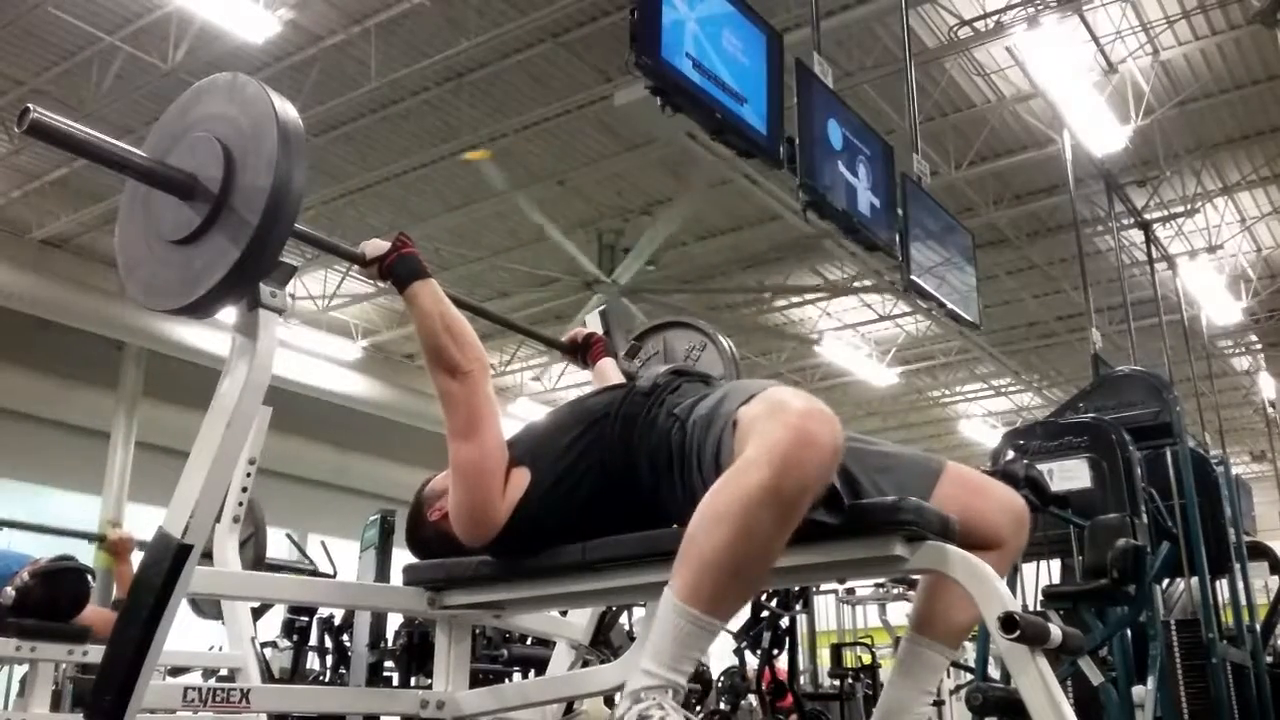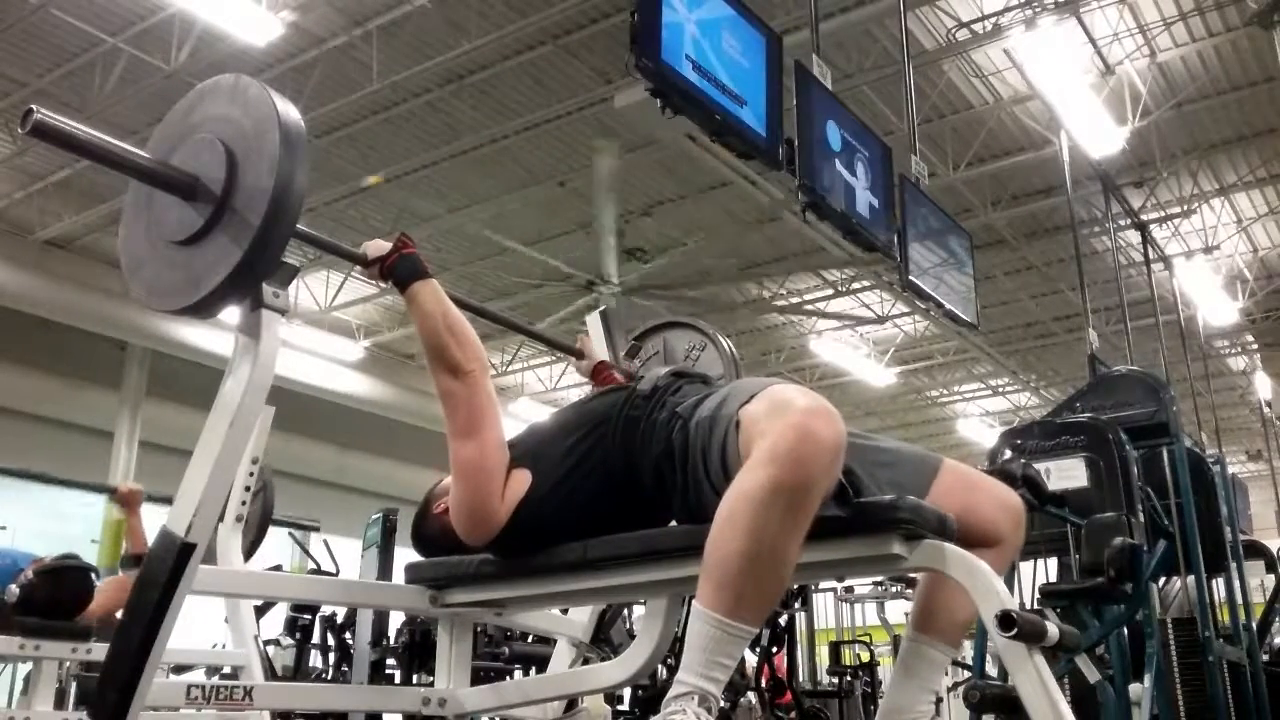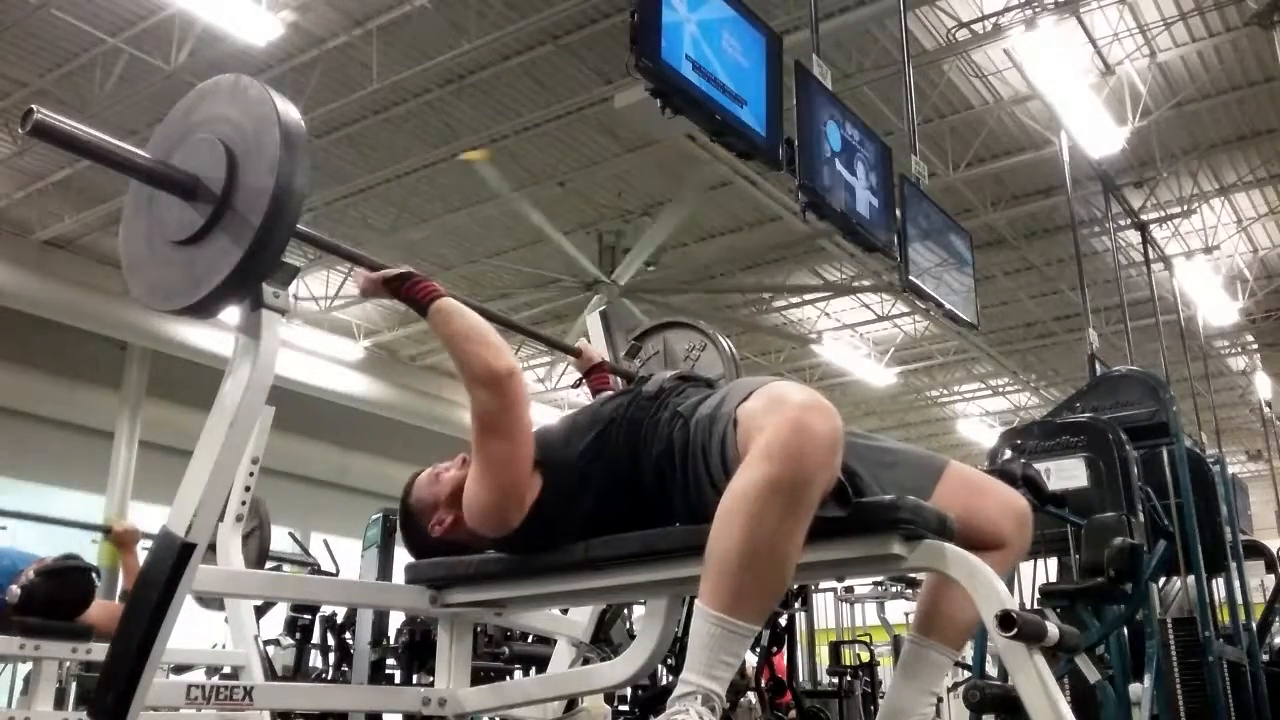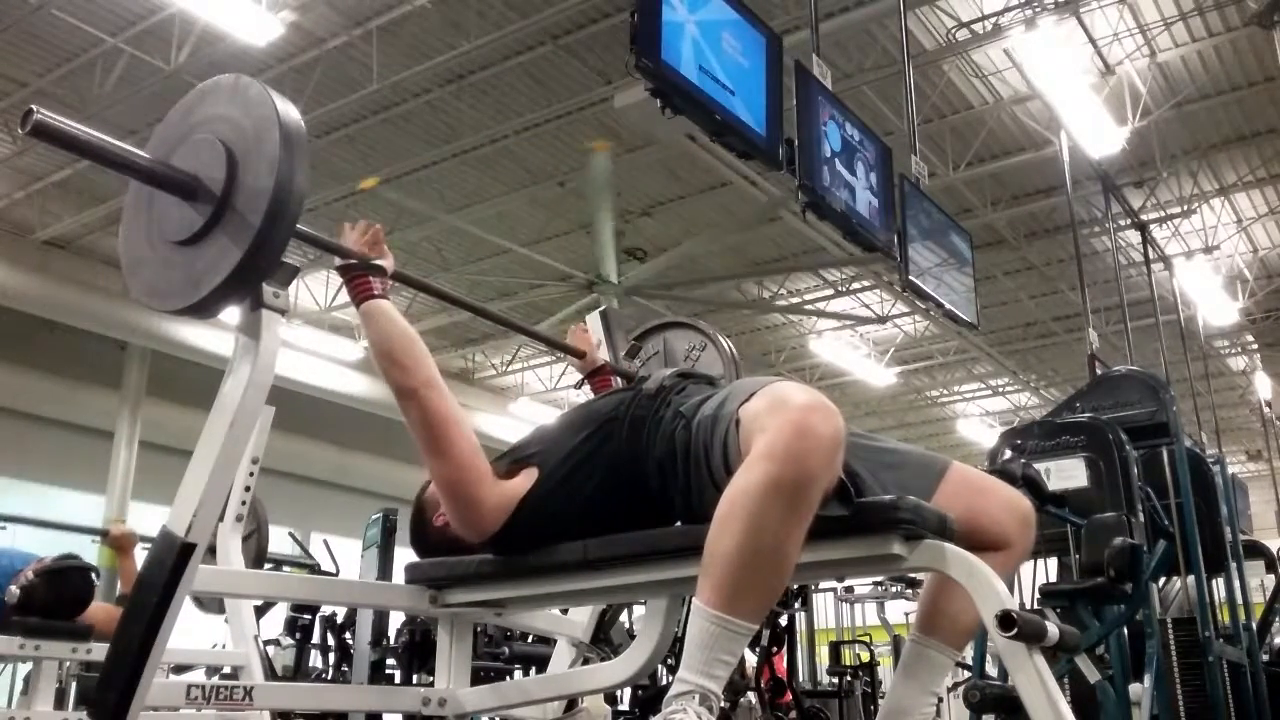
dt=0.7s
person 1, frame 1
left shoulder: (543, 482)
right shoulder: (486, 512)
left elbow: (617, 411)
right elbow: (463, 369)
left wrist: (597, 353)
right wrist: (405, 271)
left knee: (1001, 520)
person 1, frame 2
left shoulder: (541, 480)
right shoulder: (488, 512)
left elbow: (617, 427)
right elbow: (462, 369)
left wrist: (601, 374)
right wrist: (407, 270)
left knee: (998, 517)
person 1, frame 3
left shoulder: (545, 485)
right shoulder: (498, 509)
left elbow: (615, 440)
right elbow: (498, 378)
left wrist: (597, 375)
right wrist: (416, 291)
left knee: (1005, 518)
person 1, frame 4
left shoulder: (544, 480)
right shoulder: (490, 512)
right elbow: (419, 389)
left wrist: (598, 375)
right wrist: (367, 287)
left knee: (1007, 520)
